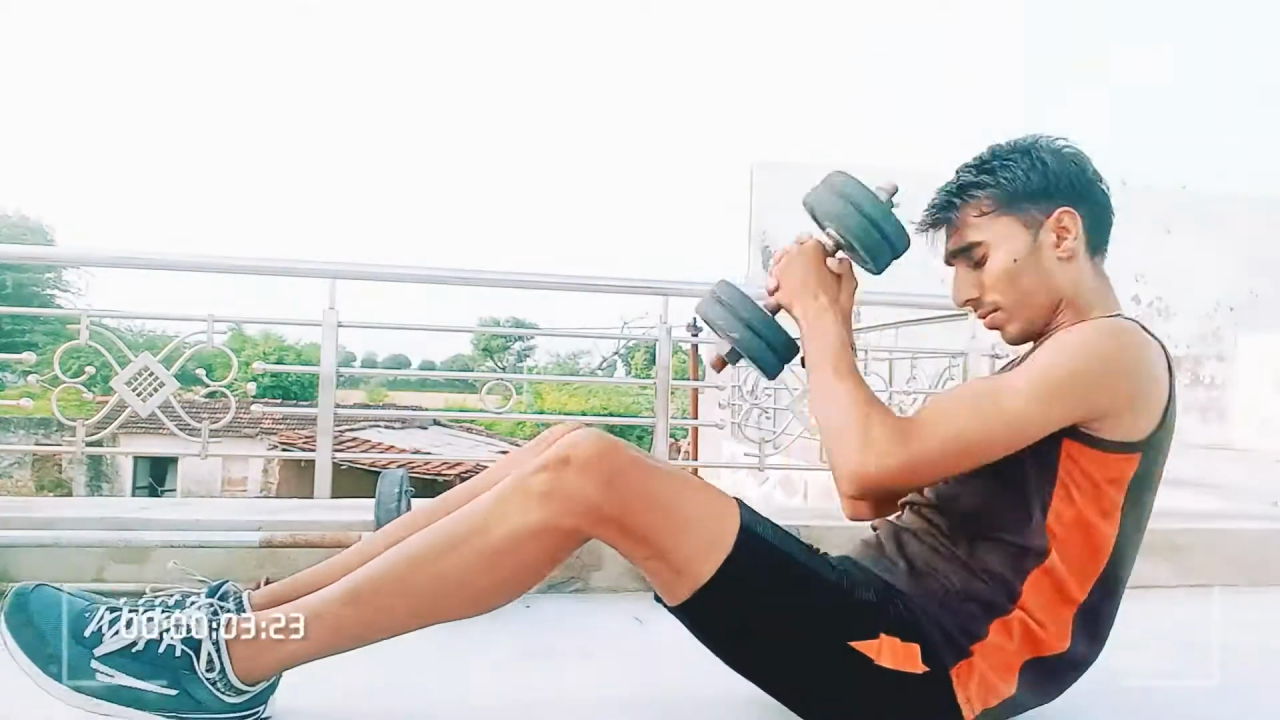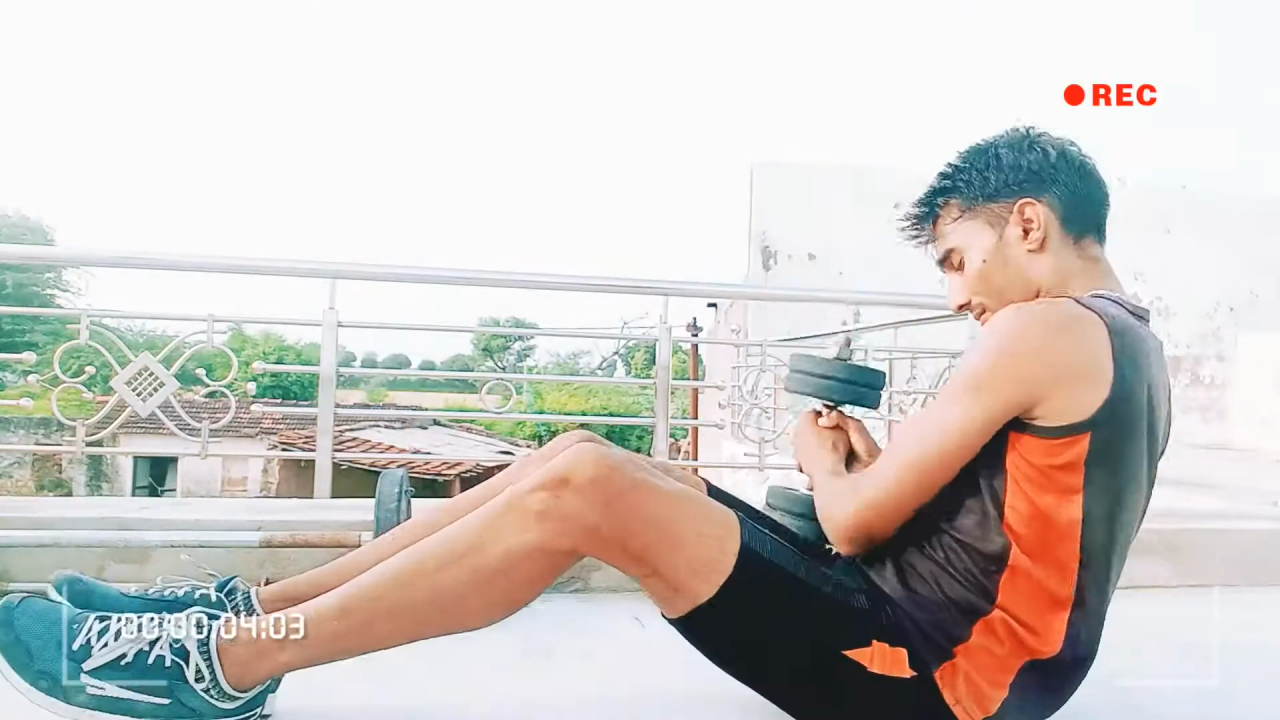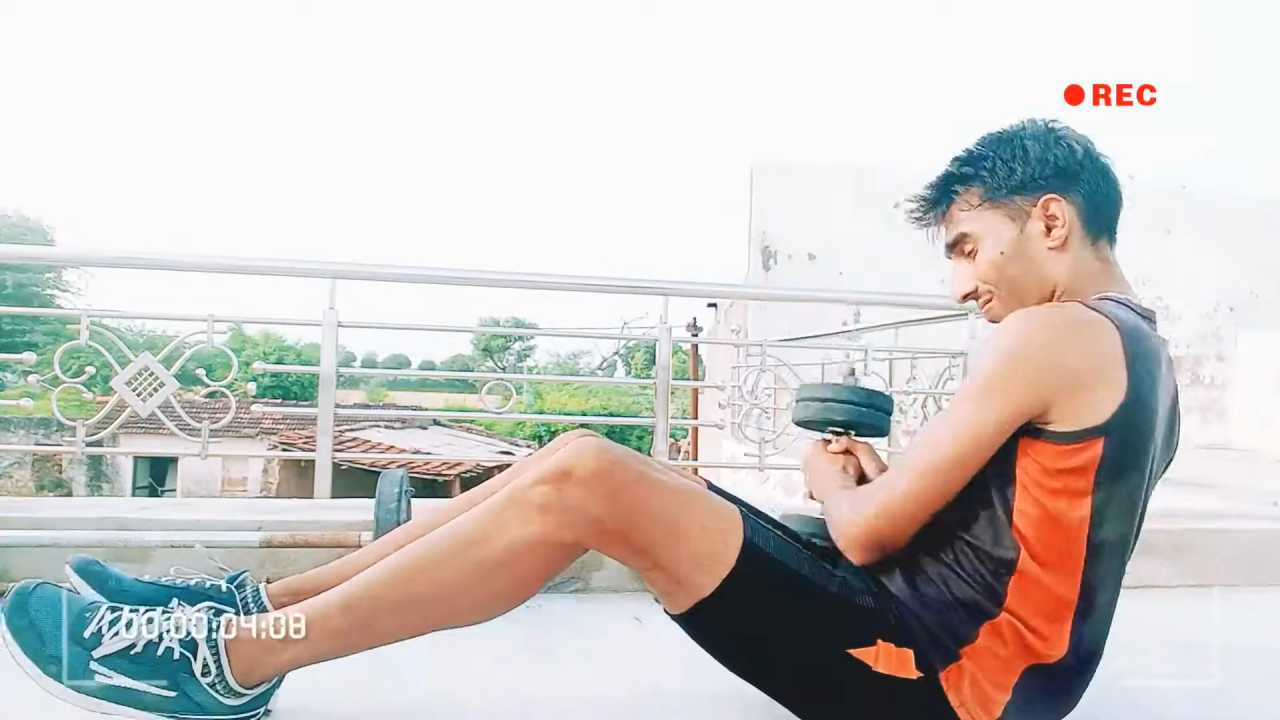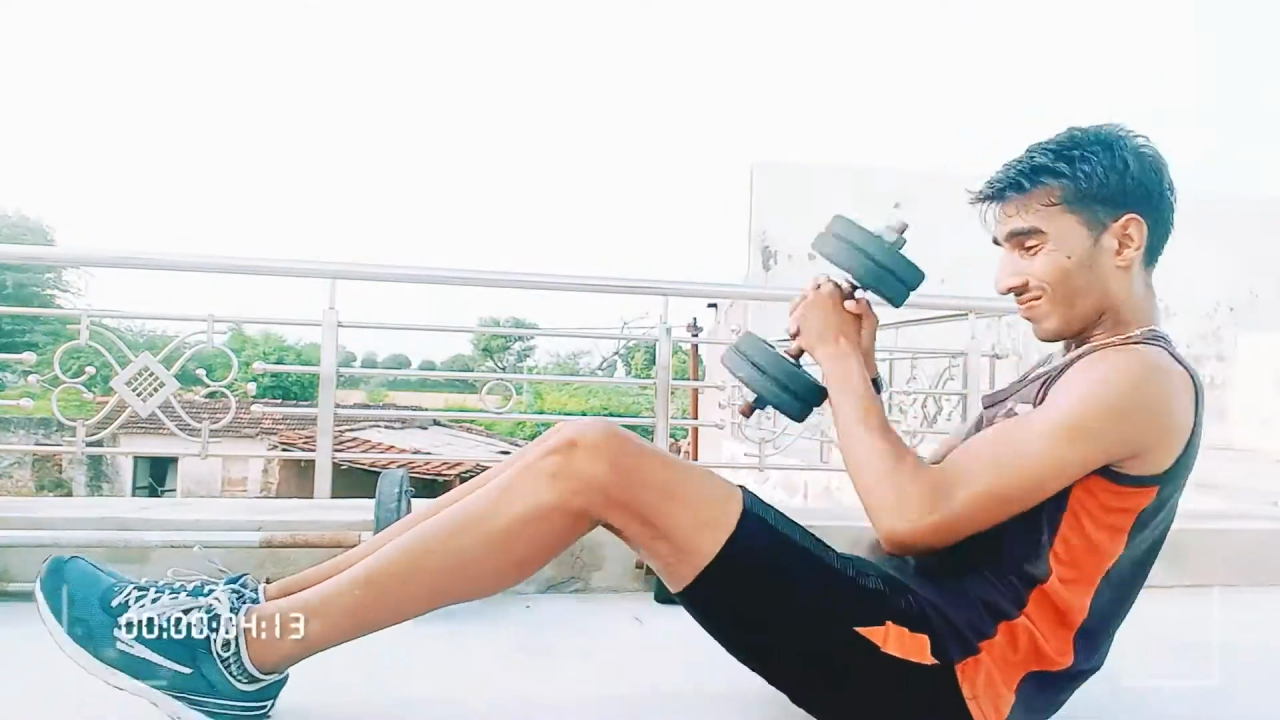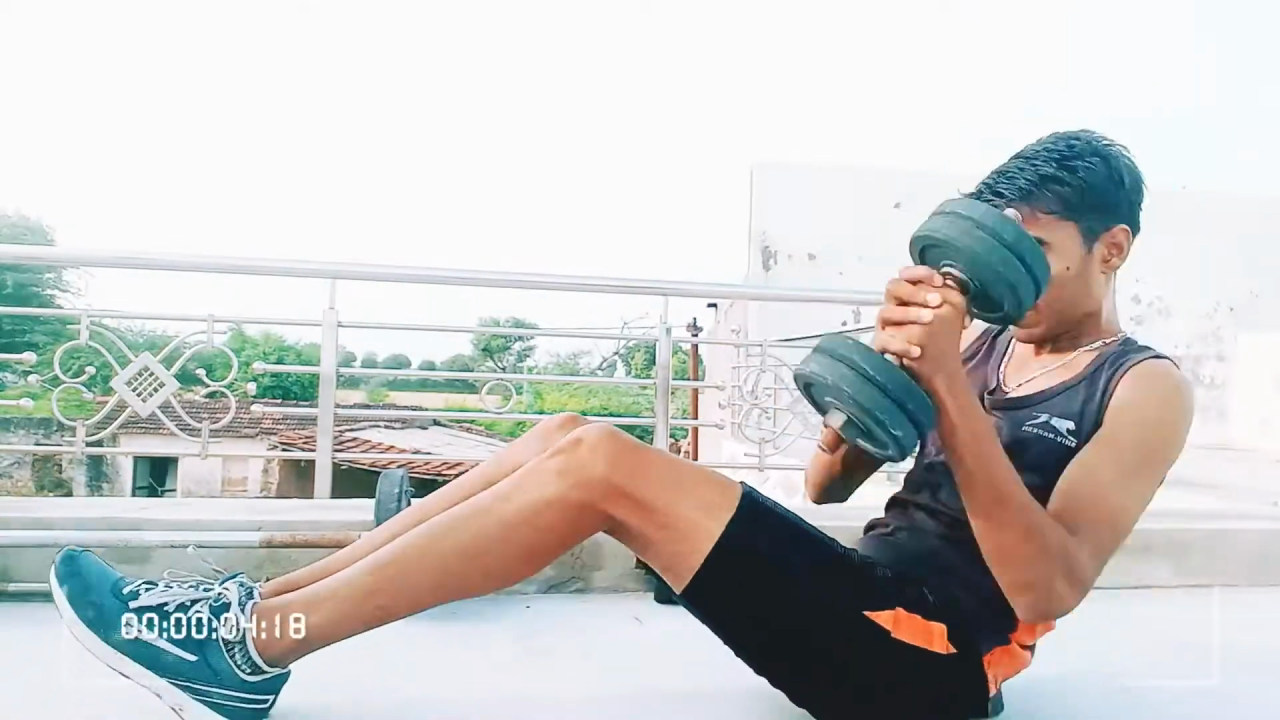
dt=0.2s
person 1, frame 1
left shoulder: (1102, 352)
right shoulder: (1059, 364)
left elbow: (867, 468)
right elbow: (884, 482)
left wrist: (823, 325)
right wrist: (834, 325)
right hip: (892, 617)
left knee: (582, 474)
right knee: (579, 450)
right ankle: (244, 611)
person 1, frame 2
left shoulder: (1040, 334)
right shoulder: (1130, 357)
left elbow: (859, 519)
left wrist: (831, 465)
right wrist: (876, 465)
left knee: (580, 495)
right knee: (586, 459)
right ankle: (250, 610)
person 1, frame 3
left shoulder: (1057, 339)
right shoulder: (1133, 356)
left elbow: (870, 530)
left wrist: (836, 478)
right wrist: (874, 476)
left knee: (585, 483)
right knee: (588, 469)
right ankle: (251, 605)
person 1, frame 4
left shoulder: (1143, 381)
right shoulder: (1057, 365)
left elbow: (912, 519)
left wrist: (842, 367)
right wrist: (863, 372)
right hip: (886, 626)
left knee: (597, 462)
right knee: (582, 454)
right ankle: (256, 604)
person 1, frame 5
left shoulder: (1144, 391)
right shoulder: (979, 344)
left elbow: (1039, 592)
right elbow: (824, 478)
left wrist: (957, 396)
right wrist: (885, 379)
right hip: (859, 609)
left knee: (601, 462)
right knee: (570, 434)
right ankle: (256, 603)
